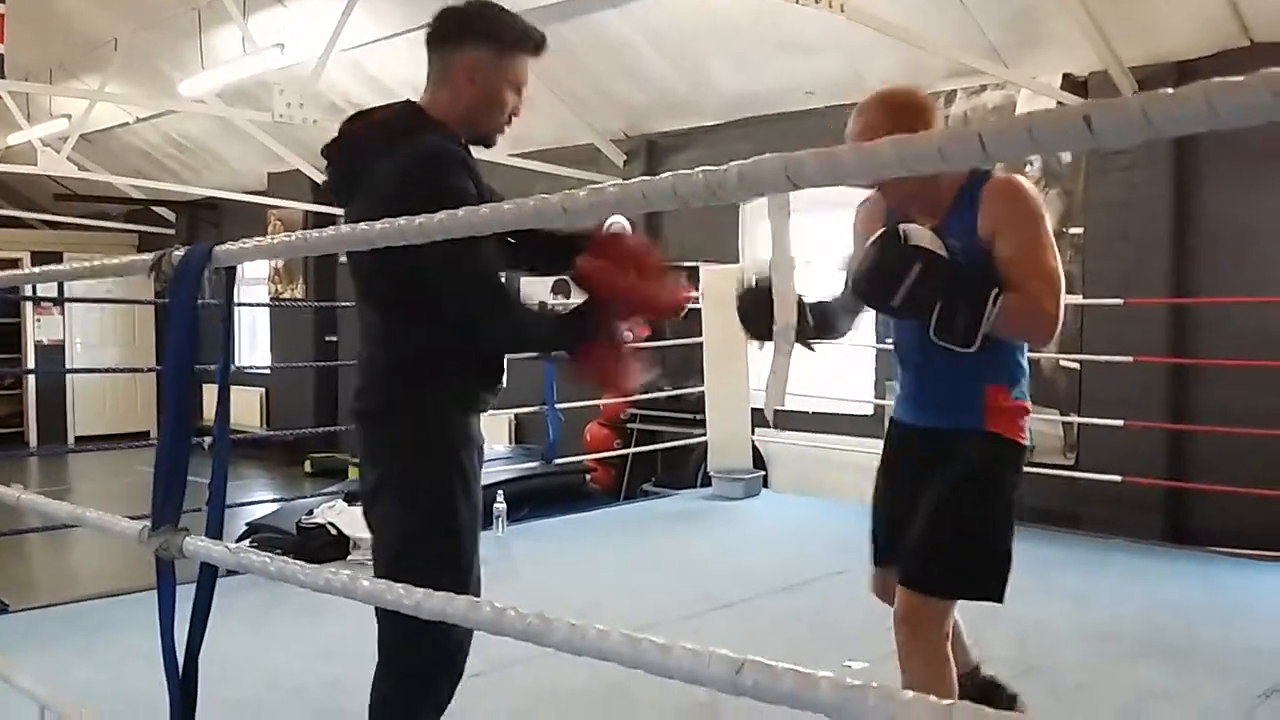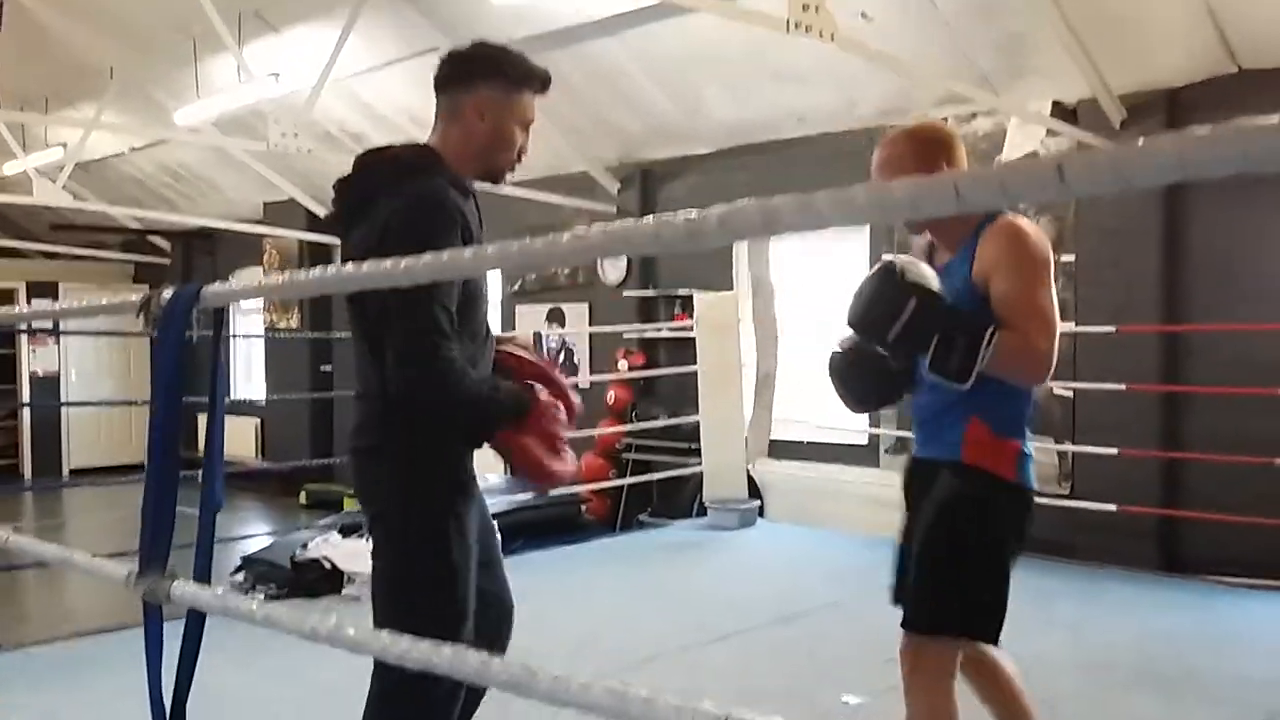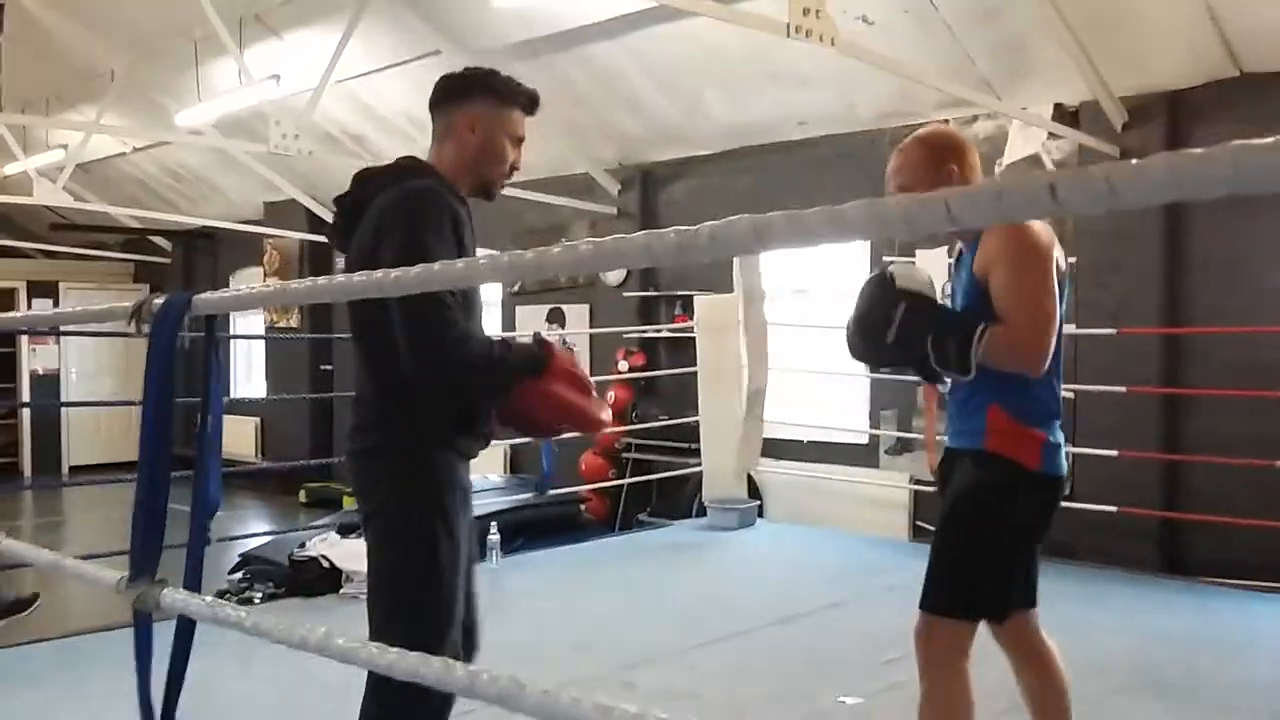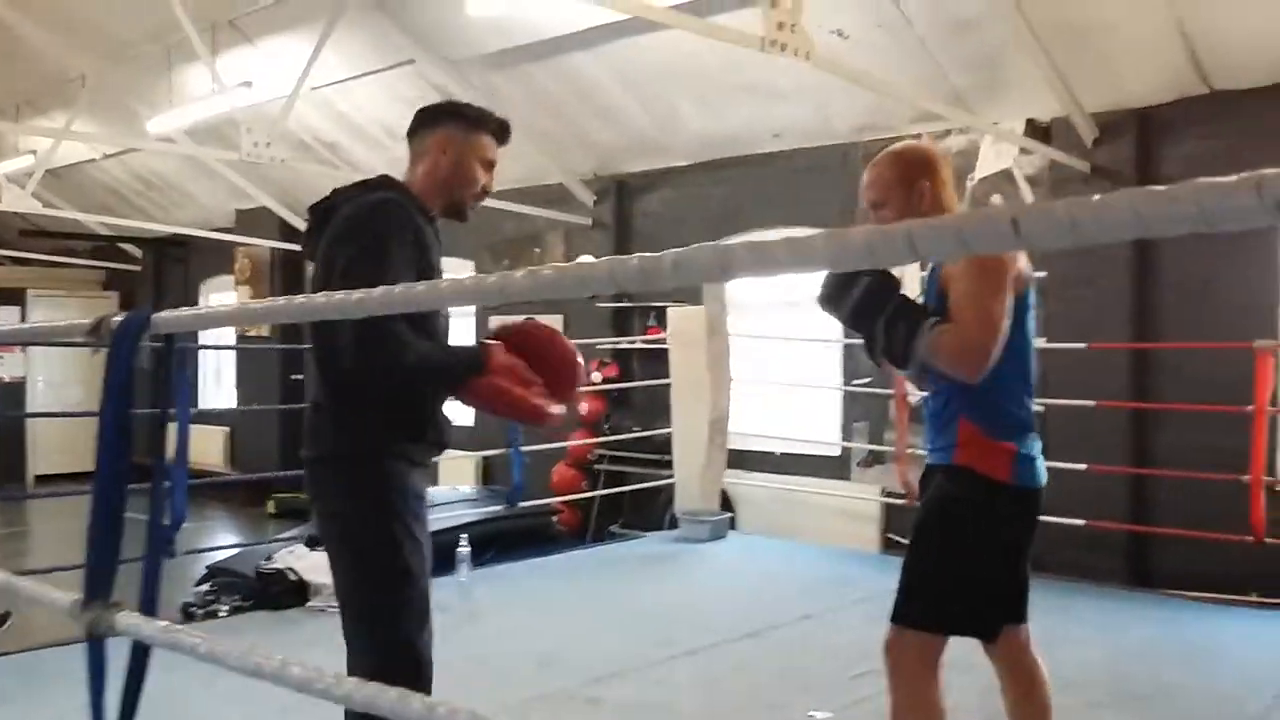
dt=0.2s
person 1, frame 1
left shoulder: (424, 153)
right shoulder: (426, 169)
left elbow: (510, 236)
right elbow: (490, 314)
left wrist: (592, 248)
right wrist: (584, 325)
left hip: (423, 413)
right hip: (422, 419)
left knee: (434, 613)
right knee: (431, 623)
person 1, frame 2
left shoulder: (434, 196)
right shoulder: (425, 208)
right elbow: (427, 370)
left wrist: (496, 362)
right wrist: (518, 403)
left hip: (429, 456)
right hip: (417, 462)
left knee: (486, 622)
person 1, frame 3
left shoulder: (427, 205)
right shoulder: (419, 209)
right elbow: (437, 351)
left wrist: (504, 368)
right wrist: (533, 358)
left hip: (428, 458)
right hip: (411, 463)
left knee: (448, 643)
right knee: (416, 658)
person 1, frame 4
left shoulder: (402, 226)
right shoulder: (379, 218)
right elbow: (375, 353)
left wrist: (480, 368)
right wrist: (480, 364)
left hip: (388, 463)
right hip: (366, 467)
left knee: (385, 656)
right knee: (396, 666)
person 2, frame 1
left shoulder: (1003, 199)
right shoulder: (876, 215)
left elbow: (1043, 321)
right elbow: (850, 308)
left wrist: (944, 292)
right wrist: (804, 316)
left hip: (981, 433)
right hip: (912, 426)
left knee: (918, 613)
right knee: (892, 585)
right ankle: (973, 689)
person 2, frame 2
left shoulder: (1007, 241)
right shoulder: (929, 247)
left elbow: (1035, 362)
left wrist: (936, 329)
right wrist: (894, 373)
left hip: (982, 470)
right hip: (934, 462)
left knee: (925, 652)
right knee: (945, 639)
person 2, frame 3
left shoulder: (1014, 236)
right shoulder: (974, 245)
left elbow: (1031, 351)
left wrist: (932, 330)
right wrist: (918, 347)
left hip: (1009, 458)
right hip: (978, 453)
left knee: (939, 637)
right knee: (1015, 622)
person 2, frame 4
left shoulder: (981, 249)
right shoulder: (953, 257)
left elbow: (971, 357)
left wrist: (888, 315)
right wrist: (886, 325)
left hip: (980, 470)
right hip: (986, 470)
left knee: (909, 651)
right knee: (1007, 640)
